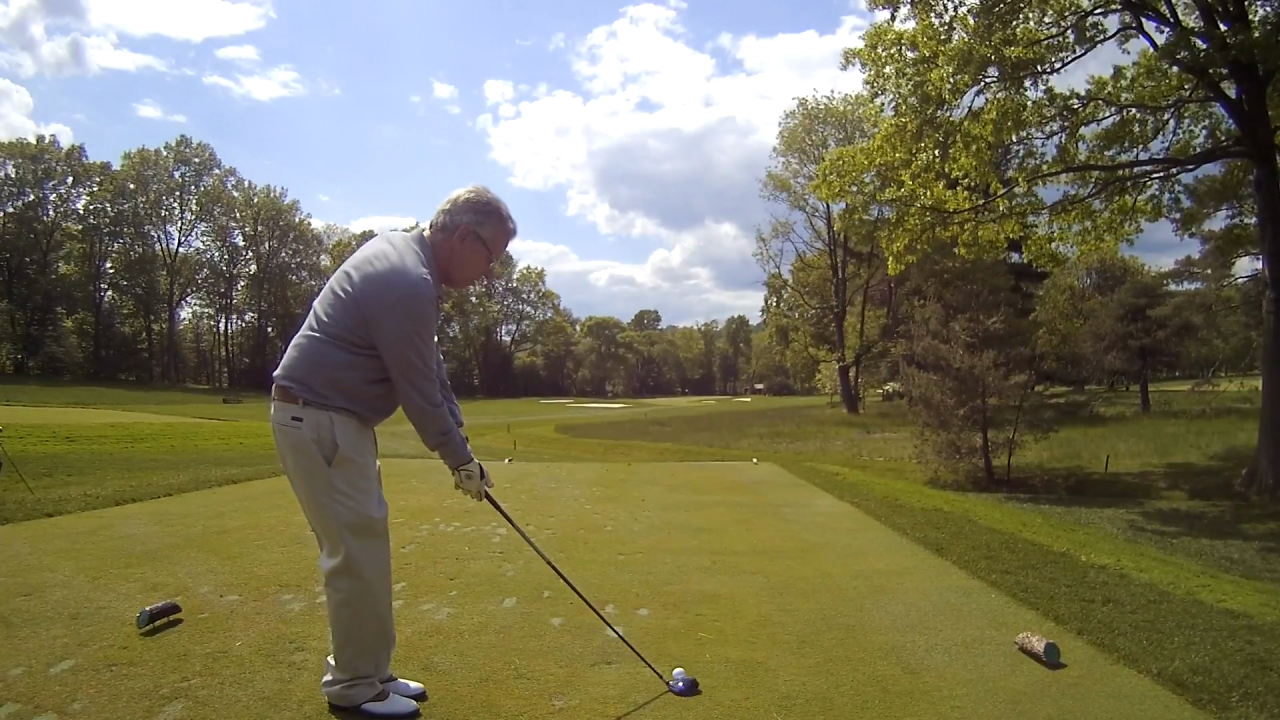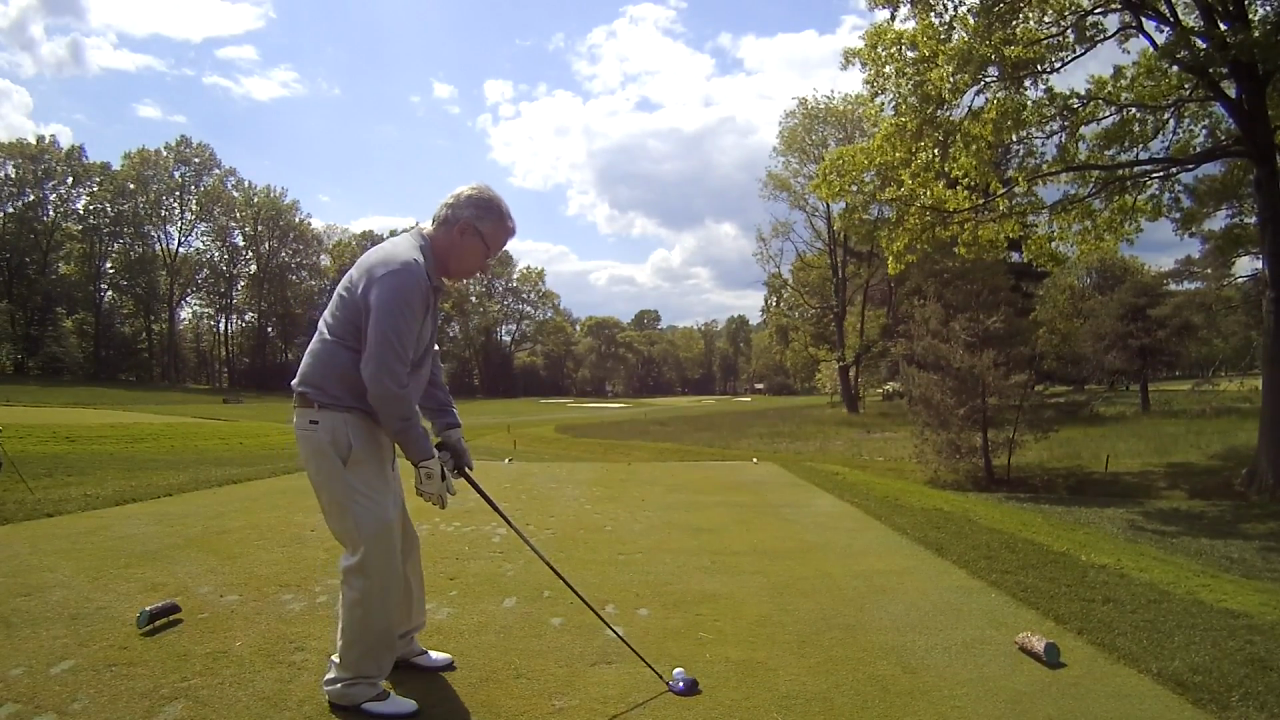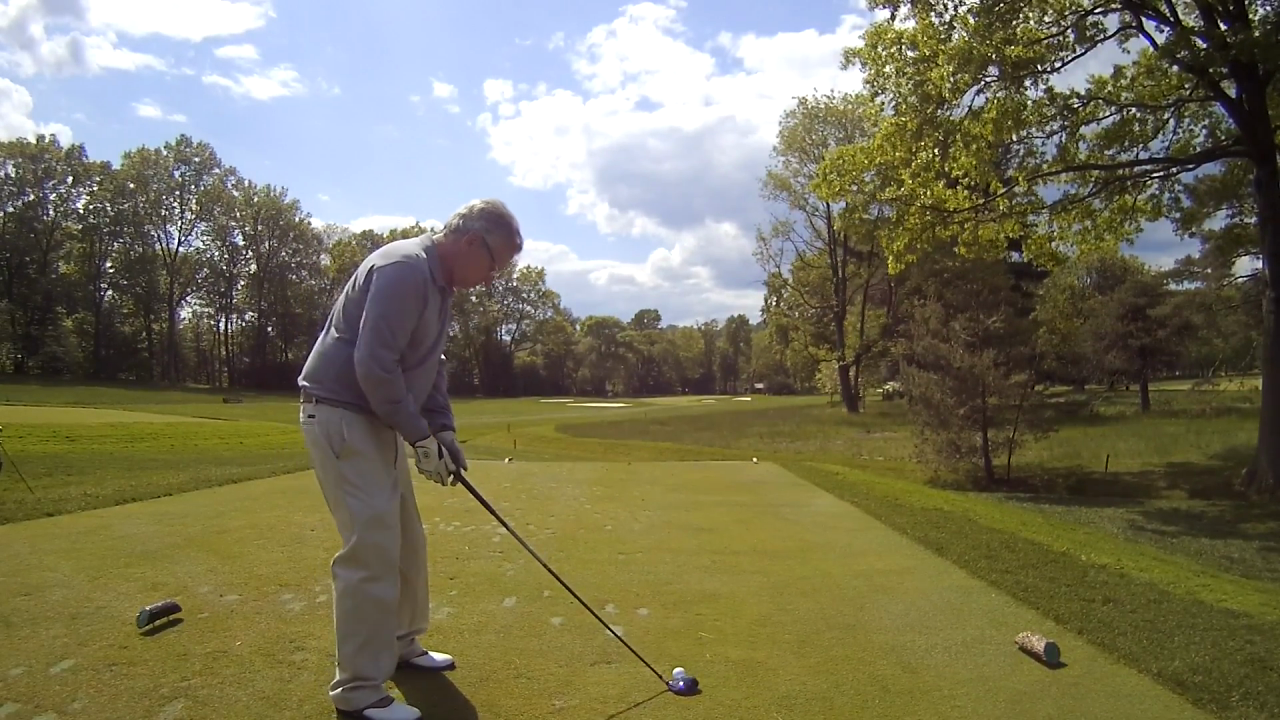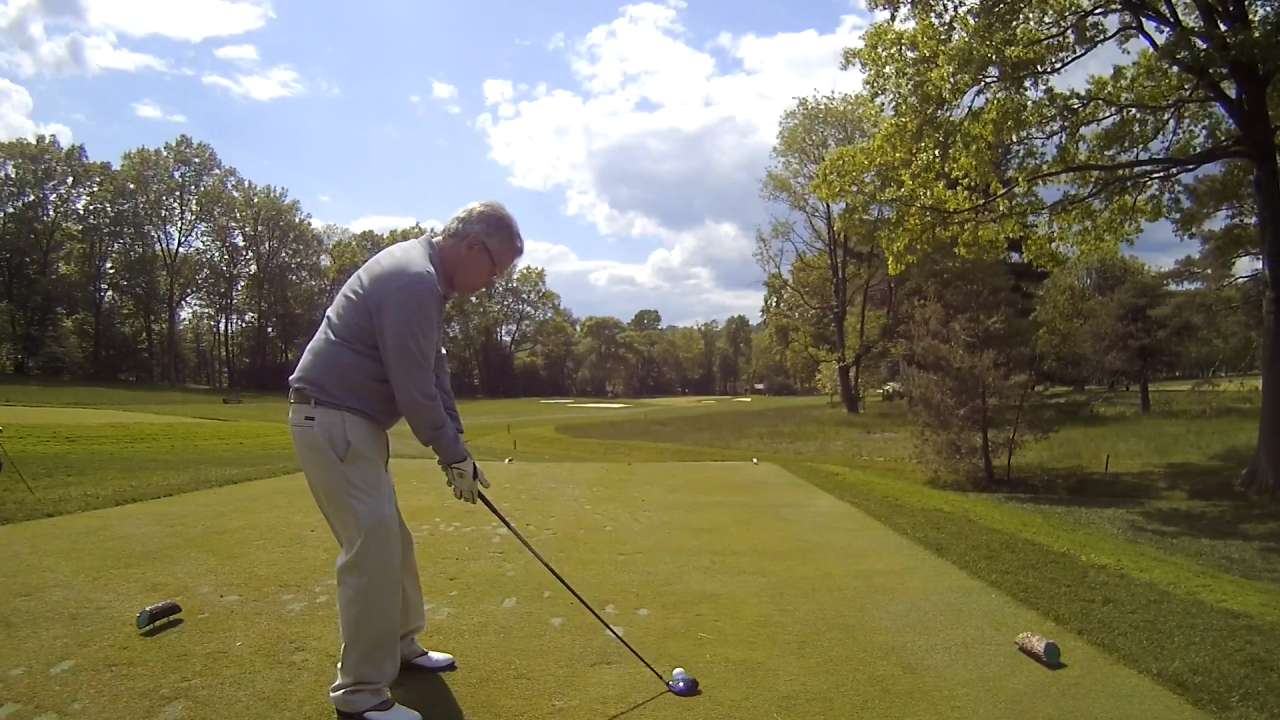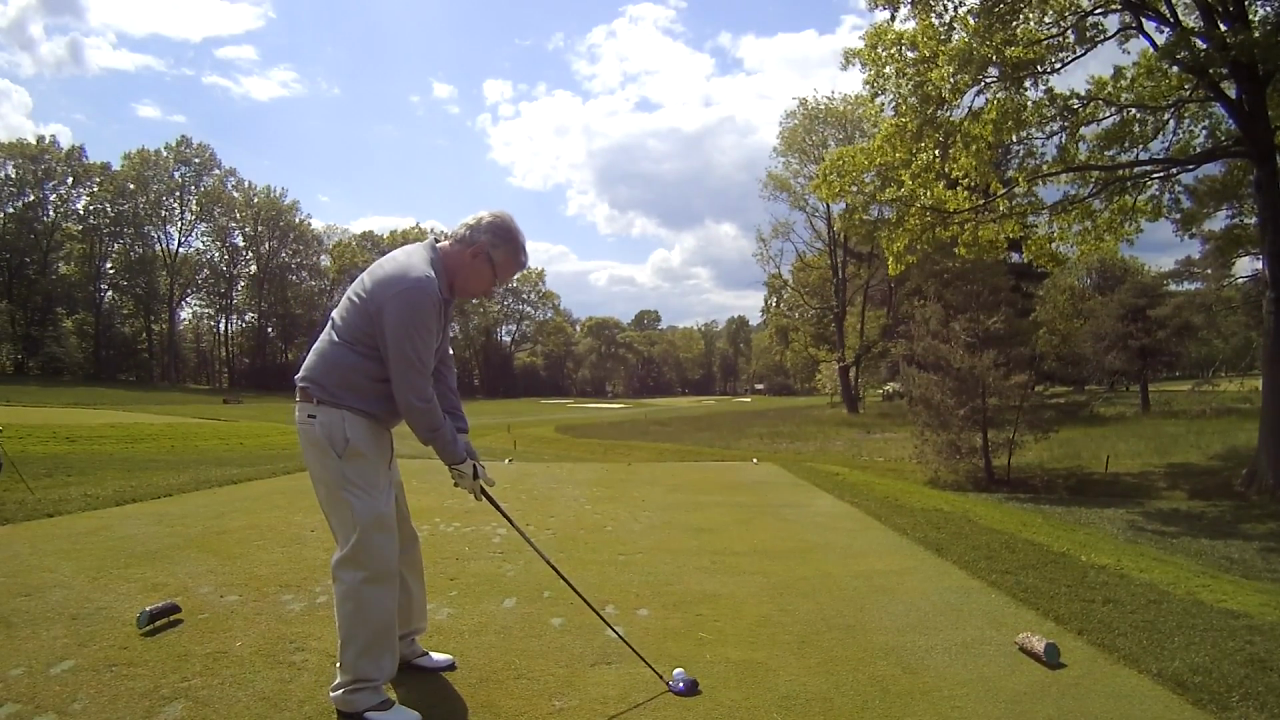
dt=0.5s
person 1, frame 1
left shoulder: (403, 249)
right shoulder: (408, 285)
left elbow: (429, 365)
right elbow: (418, 392)
left wrist: (458, 435)
right wrist: (460, 459)
left hip: (333, 415)
right hip: (317, 418)
left knee: (365, 543)
right knee: (357, 549)
left ankle: (367, 668)
person 1, frame 2
left shoulder: (422, 271)
right shoulder: (402, 271)
left elbow: (424, 361)
right elbow: (383, 376)
left wrist: (448, 427)
right wrist: (422, 455)
left hip: (365, 423)
right hip: (336, 421)
left knee: (397, 540)
right knee: (373, 548)
left ankle: (398, 643)
person 1, frame 3
left shoulder: (438, 282)
right shoulder: (404, 268)
left elbow: (429, 365)
right elbow: (374, 365)
left wrist: (443, 428)
right wrist: (420, 437)
left hip: (375, 420)
right hip: (340, 416)
left knee: (405, 536)
right knee: (372, 544)
left ankle: (400, 642)
person 1, frame 4
left shoulder: (425, 274)
right shoulder: (413, 281)
left elbow: (433, 366)
right elbow: (414, 388)
left wrist: (455, 437)
right wrist: (454, 458)
left hip: (353, 419)
right hip: (331, 418)
left knee: (390, 539)
right knee: (371, 547)
left ankle: (400, 645)
person 1, frame 5
left shoulder: (433, 279)
right shoulder: (414, 286)
left elbow: (439, 366)
right elbow: (413, 391)
left wrist: (460, 435)
right wrist: (455, 458)
left hip: (363, 418)
right hip: (336, 417)
left knee: (397, 538)
right knee: (368, 548)
left ankle: (400, 644)
